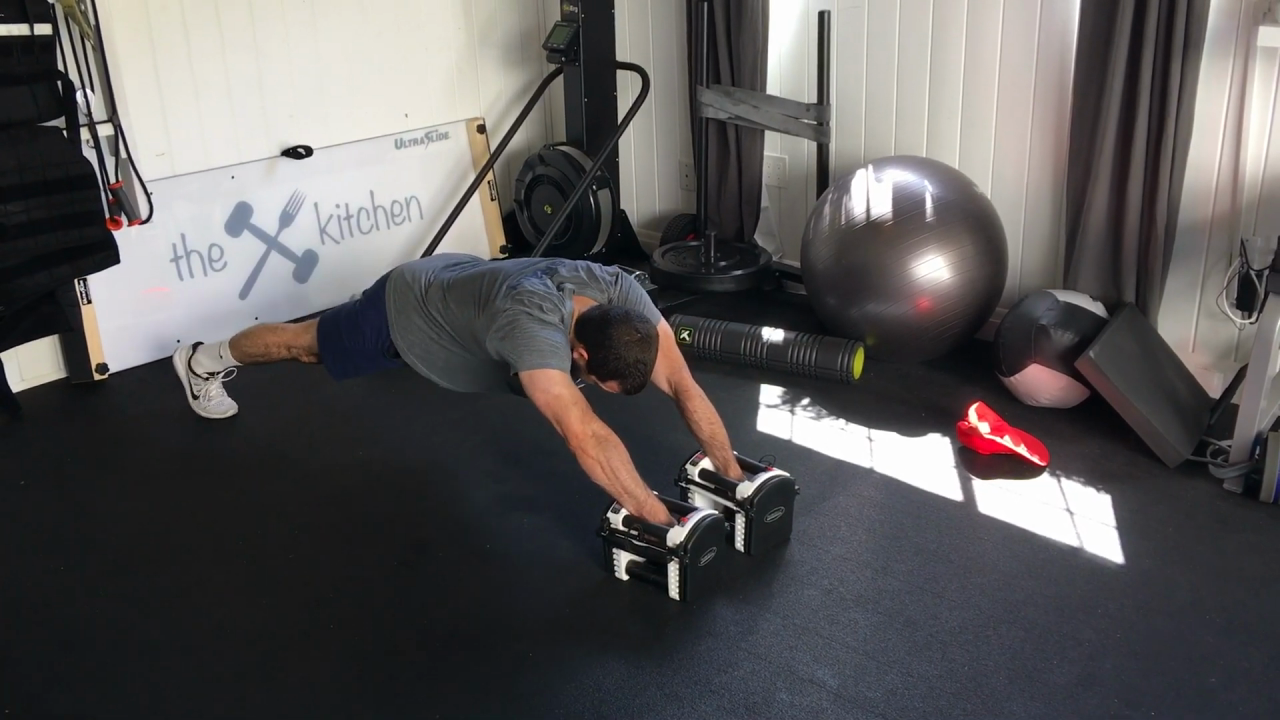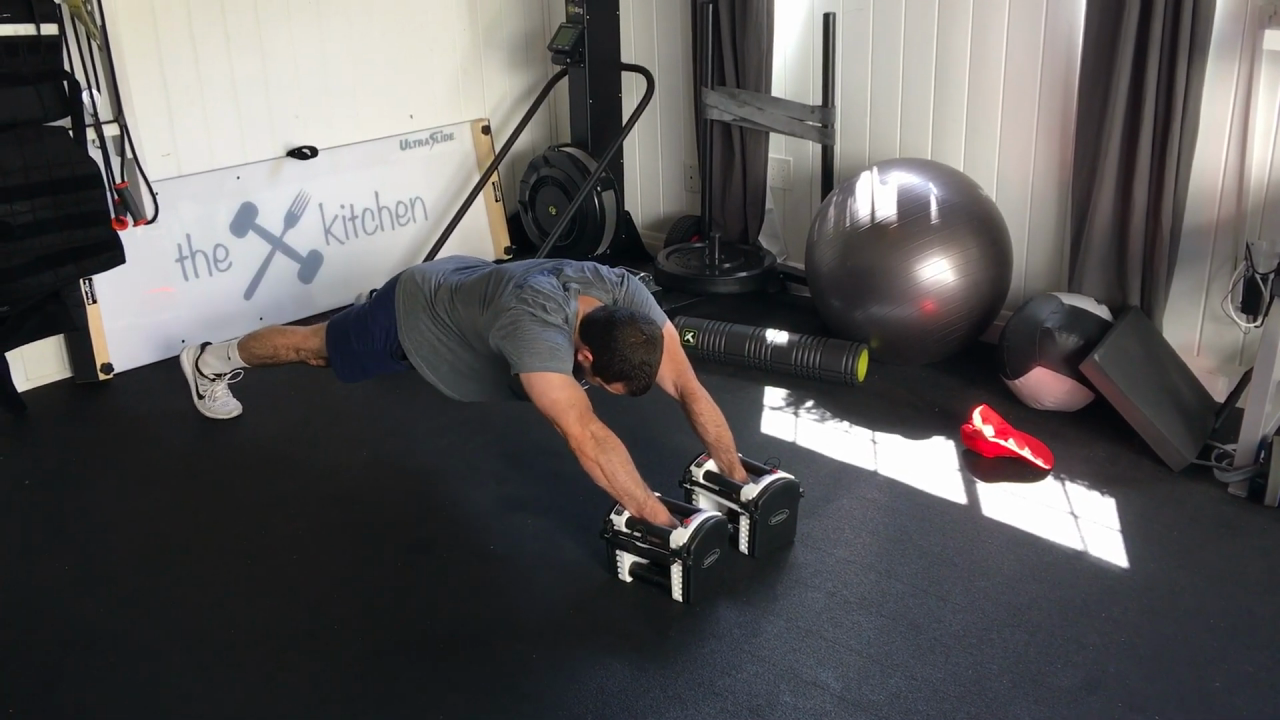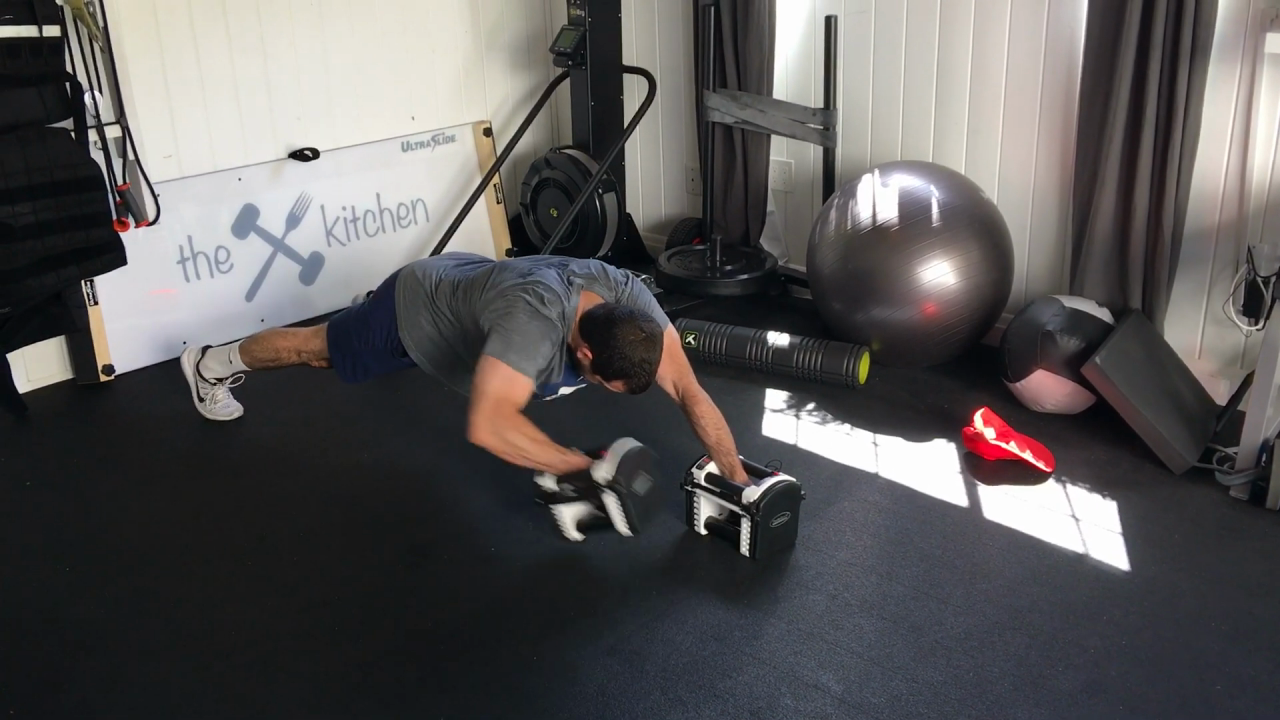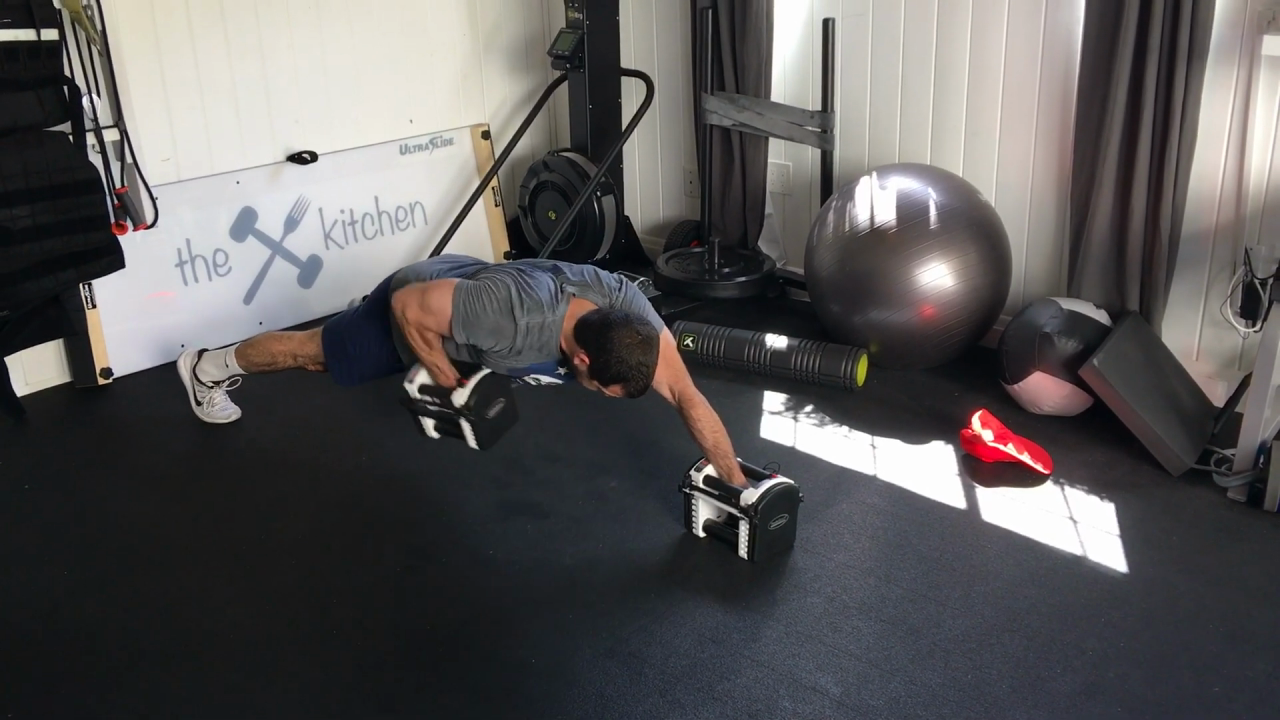
dt=0.4s
person 1, frame 1
left shoulder: (623, 294)
right shoulder: (533, 326)
left elbow: (684, 386)
right elbow: (585, 436)
left wrist: (734, 477)
right wrist: (662, 523)
left hip: (458, 280)
right hip: (408, 307)
right knee: (307, 343)
left ankle: (351, 310)
right ankle: (205, 360)
person 1, frame 2
left shoulder: (628, 297)
right shoulder: (538, 327)
left elbow: (690, 389)
right elbow: (587, 438)
left wrist: (739, 479)
right wrist: (665, 525)
left hip: (465, 287)
right hip: (416, 311)
right knee: (315, 345)
left ankle: (372, 307)
right ankle: (212, 360)
person 1, frame 3
left shoulder: (629, 298)
right shoulder: (534, 319)
left elbow: (689, 390)
right elbow: (485, 426)
left wrist: (740, 481)
right wrist: (581, 466)
left hip: (465, 288)
right hip: (416, 307)
right knee: (317, 349)
left ankle: (369, 307)
right ankle: (214, 362)
person 1, frame 4
left shoulder: (624, 303)
right shoulder: (510, 316)
left elbow: (685, 394)
right elbow: (406, 304)
left wrist: (737, 483)
right wrist: (450, 385)
left hip: (458, 293)
right hip: (410, 307)
right knee: (314, 352)
left ankle: (361, 313)
right ankle: (211, 365)
